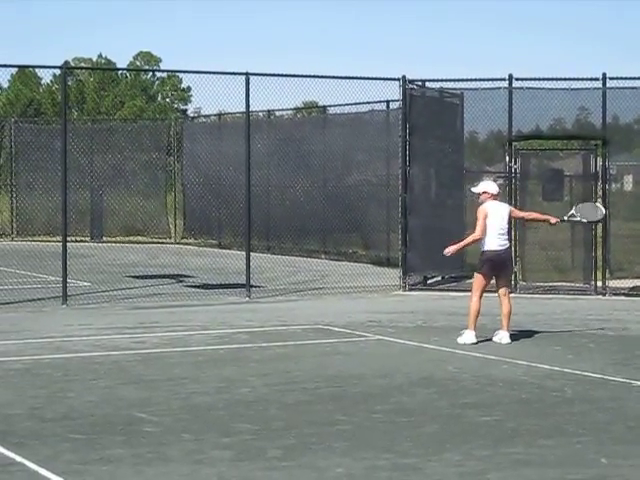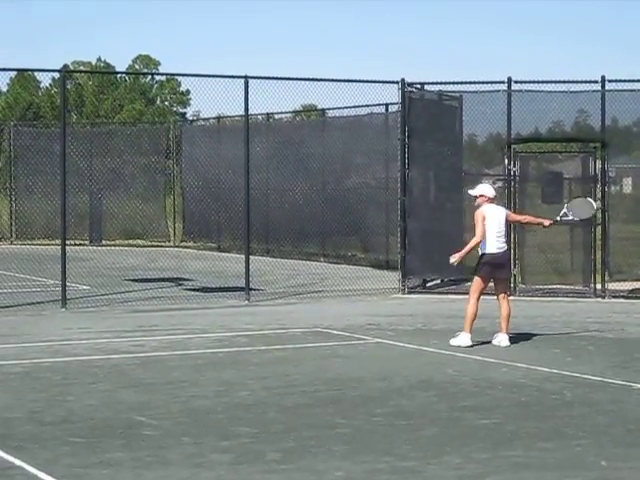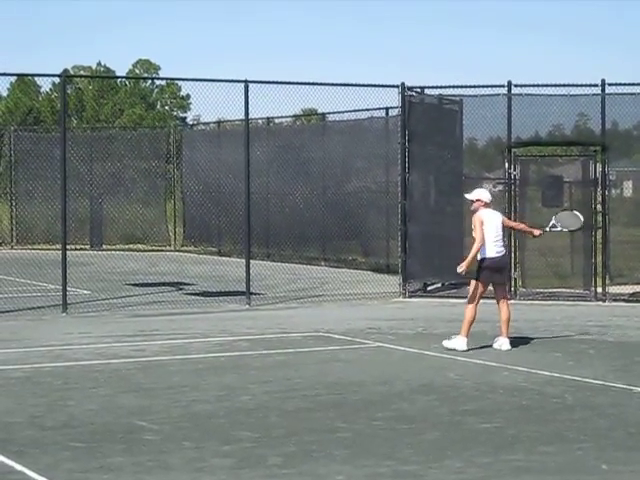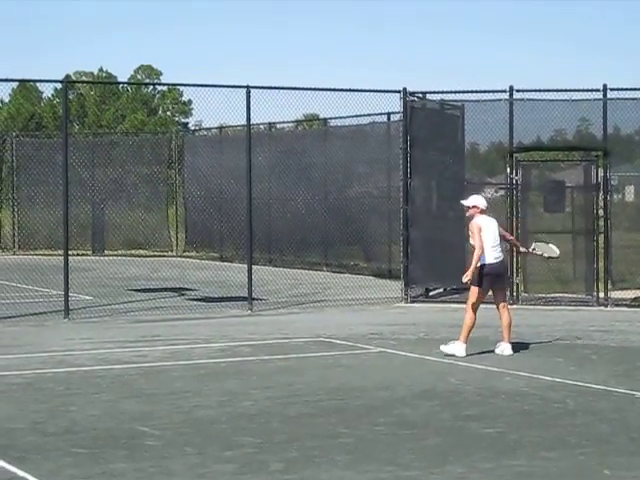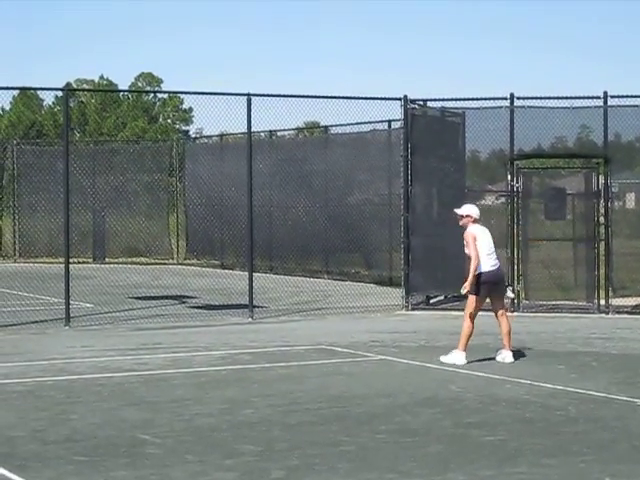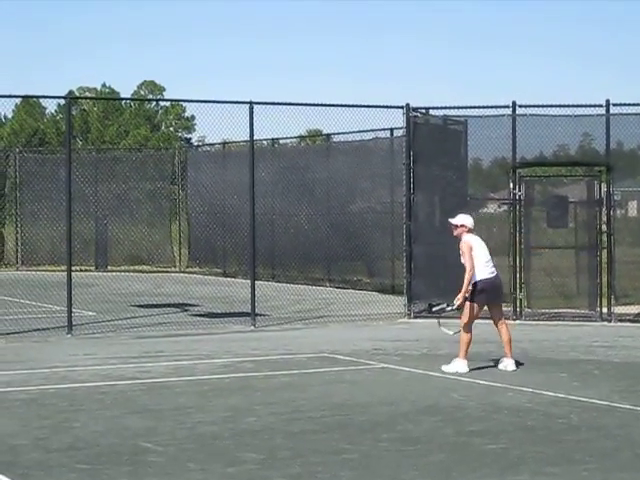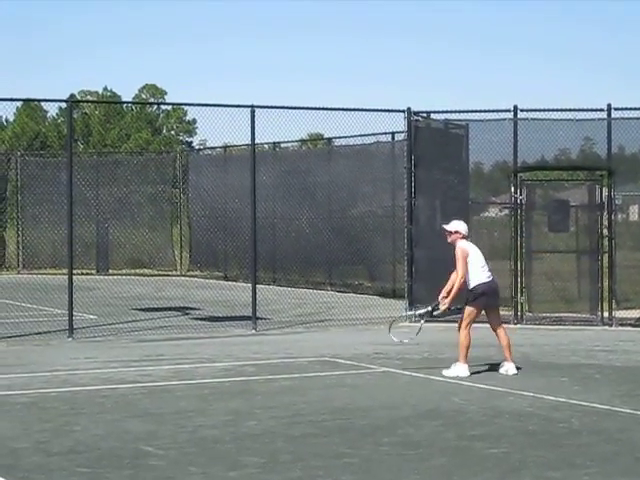
dt=0.1s
person 1, frame 1
left shoulder: (483, 208)
right shoulder: (506, 207)
left elbow: (478, 235)
right elbow: (527, 215)
left wrist: (457, 247)
right wrist: (549, 218)
left hip: (489, 255)
right hip: (505, 253)
left knee: (476, 294)
right knee: (504, 294)
left ankle: (470, 333)
right ankle: (504, 333)
person 1, frame 2
left shoulder: (481, 212)
right shoulder: (502, 211)
left elbow: (479, 237)
right elbow: (522, 218)
left wrist: (461, 254)
right wrist: (543, 221)
left hip: (488, 258)
right hip: (503, 256)
left knee: (473, 297)
right knee: (503, 297)
left ankle: (465, 335)
right ankle: (503, 336)
person 1, frame 3
left shoulder: (478, 216)
right shoulder: (497, 215)
left elbow: (479, 242)
right elbow: (515, 225)
left wrist: (467, 262)
right wrist: (532, 231)
left hip: (487, 262)
right hip: (502, 259)
left knee: (472, 301)
right knee: (502, 300)
left ankle: (461, 339)
right ankle: (504, 339)
person 1, frame 4
left shoulder: (475, 223)
right shoulder: (492, 221)
left elbow: (479, 249)
right elbow: (507, 236)
left wrist: (471, 270)
right wrist: (519, 247)
left hip: (487, 268)
right hip: (500, 265)
left knee: (471, 307)
right knee: (502, 306)
left ankle: (460, 345)
right ankle: (506, 345)
person 1, frame 5
left shoulder: (469, 232)
right shoulder: (484, 230)
left elbow: (475, 258)
left wrist: (470, 280)
left hip: (484, 276)
right hip: (497, 273)
left knee: (469, 315)
right knee: (501, 313)
left ankle: (460, 354)
right ankle: (507, 352)
person 1, frame 6
left shoulder: (465, 242)
right shoulder: (475, 239)
left elbow: (470, 269)
left wrist: (463, 293)
right wrist: (469, 289)
left hip: (483, 285)
right hip: (494, 281)
left knee: (466, 323)
right knee: (500, 322)
left ankle: (461, 362)
right ankle: (508, 360)
person 1, frame 7
left shoulder: (460, 248)
right shoulder: (467, 246)
left elbow: (462, 277)
right elbow: (457, 273)
left wrist: (449, 299)
right wrist: (445, 291)
left hip: (480, 289)
right hip: (490, 286)
left knee: (464, 326)
right knee: (497, 326)
left ankle: (462, 366)
right ankle: (509, 364)
